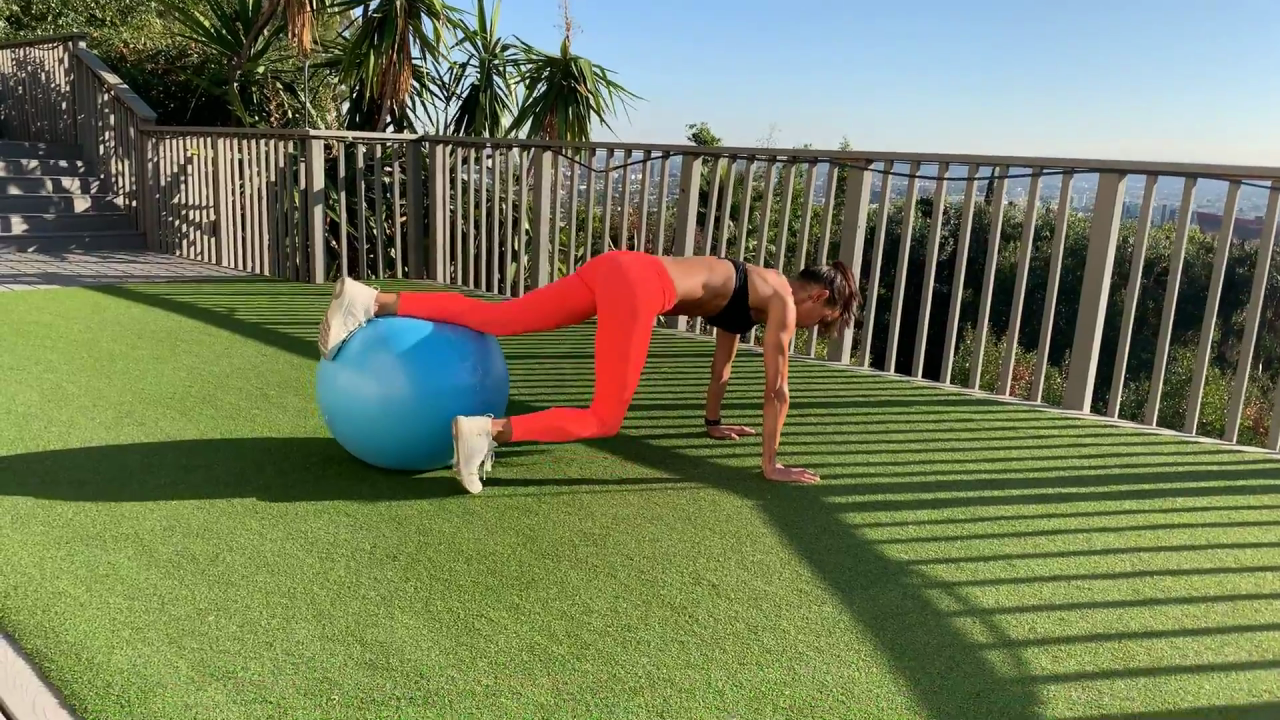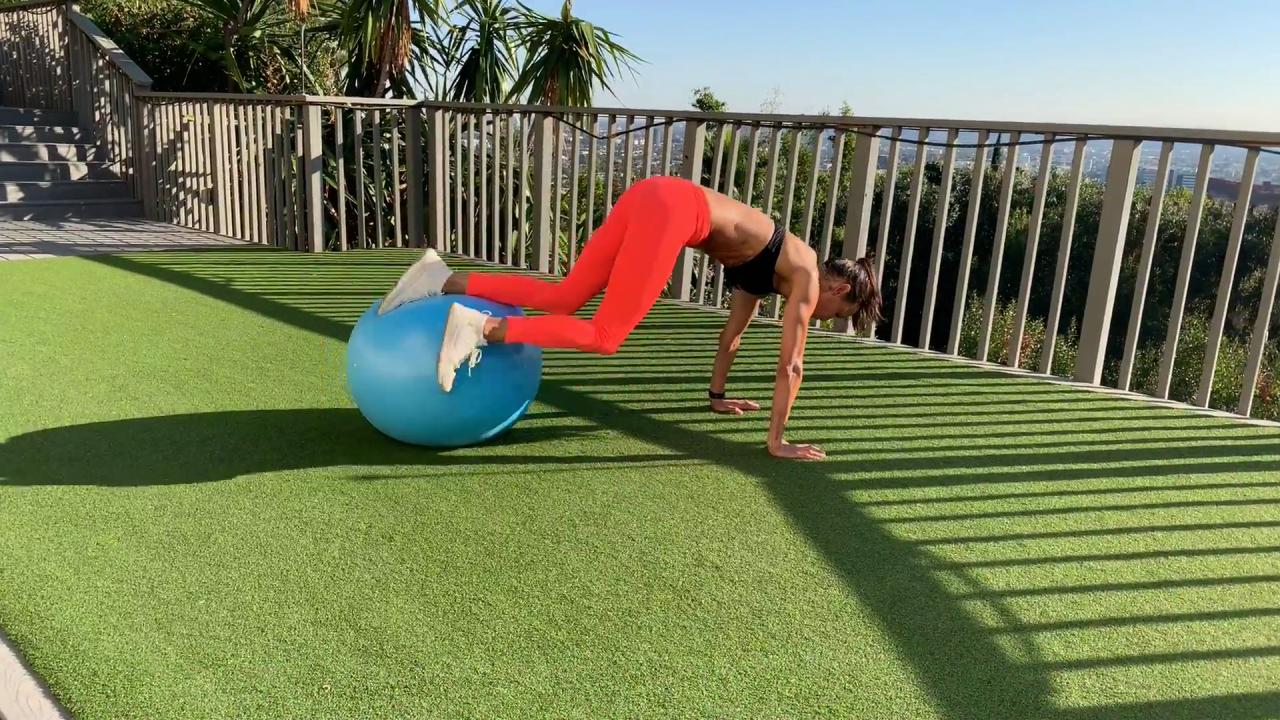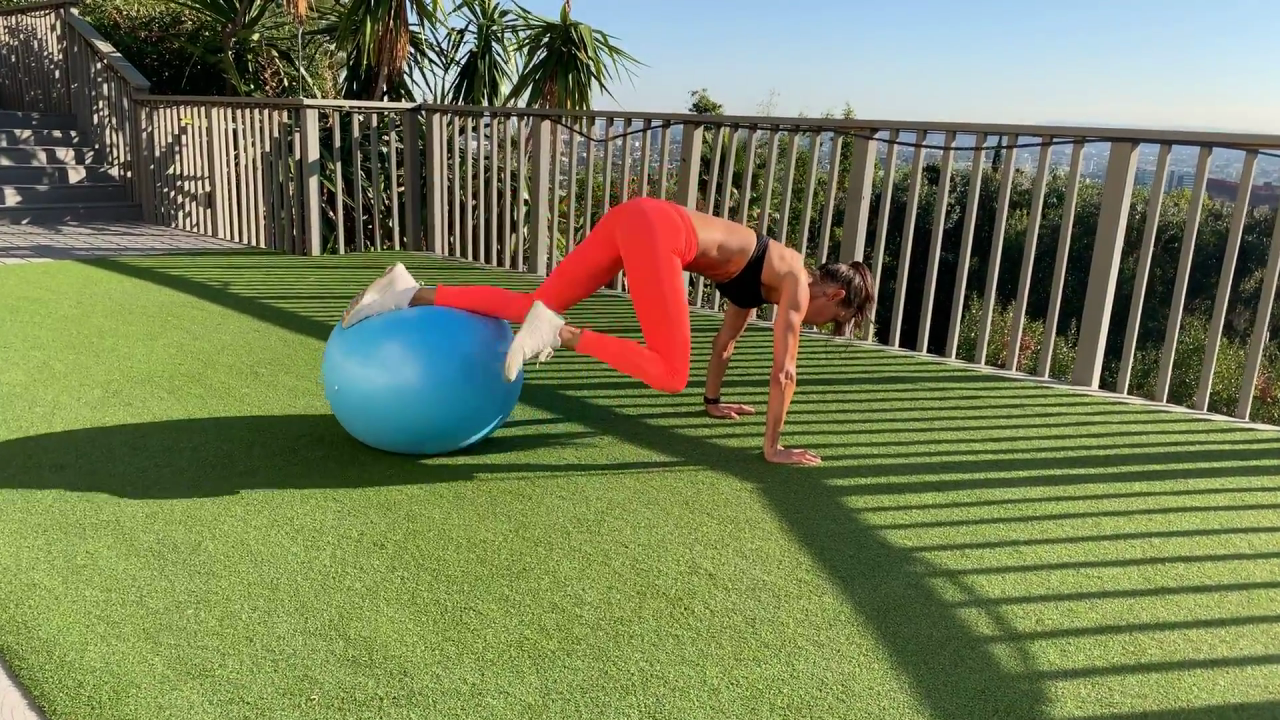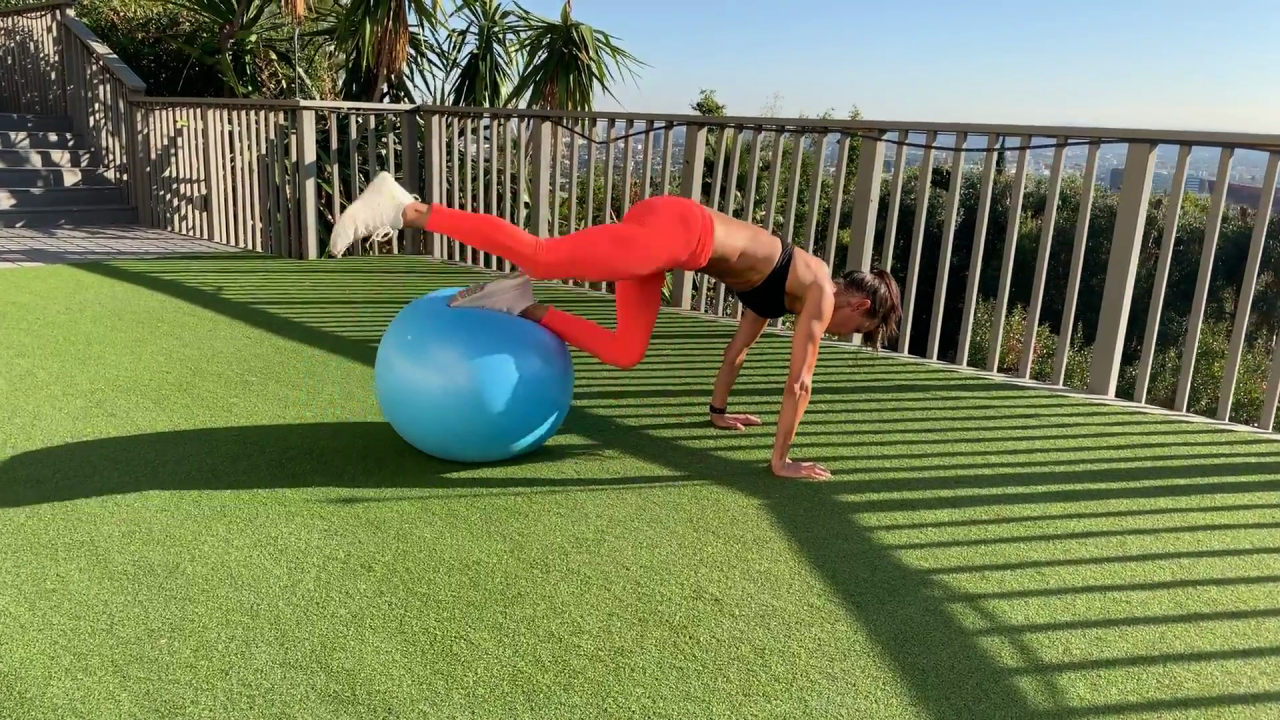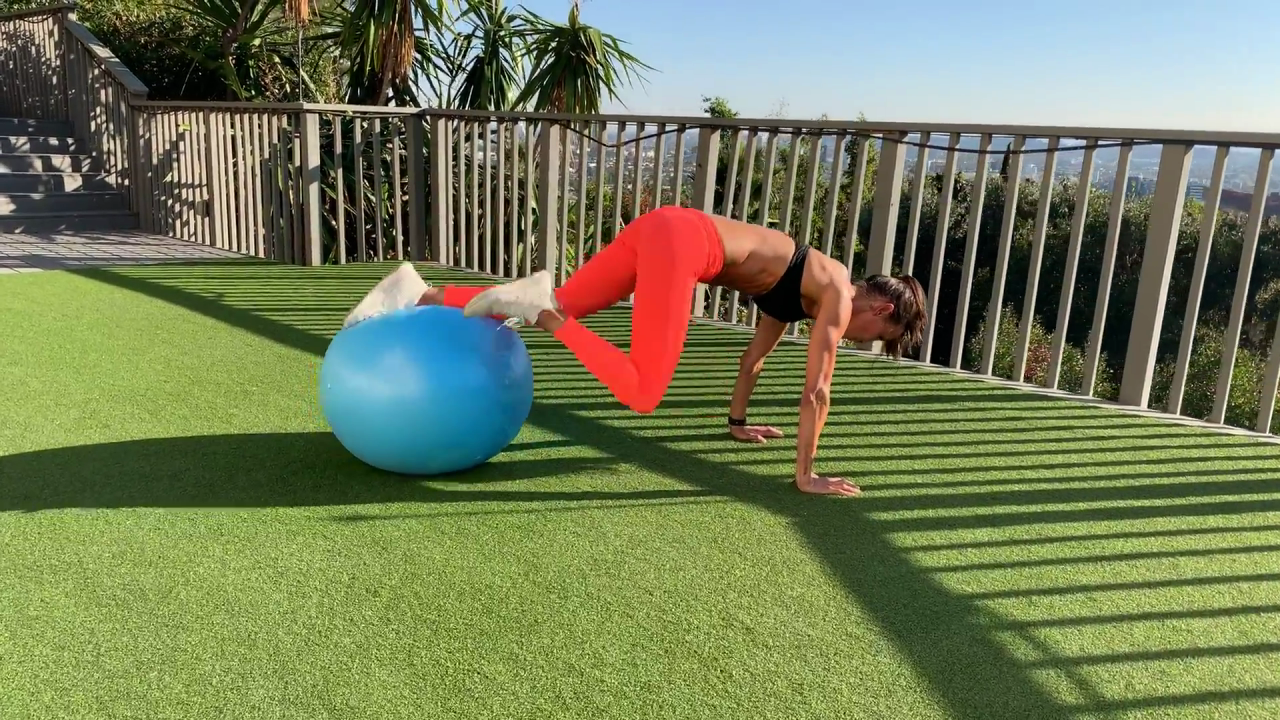
dt=1s
person 1, frame 1
left shoulder: (750, 293)
right shoulder: (783, 300)
left elbow: (723, 358)
right elbow: (776, 389)
left wrist: (713, 422)
right wrist: (770, 464)
left hip: (615, 269)
right hip: (635, 285)
left knee: (491, 317)
right knee: (603, 420)
left ankle: (368, 301)
right ankle: (489, 430)
person 1, frame 2
left shoulder: (769, 272)
right shoulder: (808, 276)
left elbow: (733, 331)
right elbow: (791, 364)
left wrist: (716, 396)
right wrist: (777, 440)
left hip: (651, 197)
right hip: (669, 207)
left knee: (567, 297)
right knee: (603, 336)
left ankle: (443, 279)
right ankle: (479, 327)
person 1, frame 3
left shoulder: (762, 281)
right shoulder: (796, 283)
left elbow: (725, 338)
right elbow: (783, 371)
left wrist: (712, 401)
right wrist: (773, 445)
left hip: (633, 217)
right hip: (654, 230)
left knee: (530, 309)
right knee: (670, 376)
left ankle: (408, 292)
right ankle: (564, 334)
person 1, frame 4
left shoulder: (782, 293)
right shoulder: (822, 294)
left elbow: (738, 347)
right elbow: (799, 383)
left wrist: (718, 411)
right wrist: (781, 459)
left hip: (658, 218)
right hip: (671, 229)
left knee: (627, 352)
right knee: (540, 258)
left ankle: (522, 306)
right ankle: (401, 206)
person 1, frame 5
left shoulder: (800, 292)
right shoulder: (838, 295)
left elbow: (756, 354)
right elbow: (817, 391)
left wrist: (737, 423)
right wrist: (805, 475)
left hip: (659, 228)
right hip: (678, 243)
left knee: (556, 311)
right knee: (639, 395)
left ankle: (419, 296)
right ankle: (543, 306)
